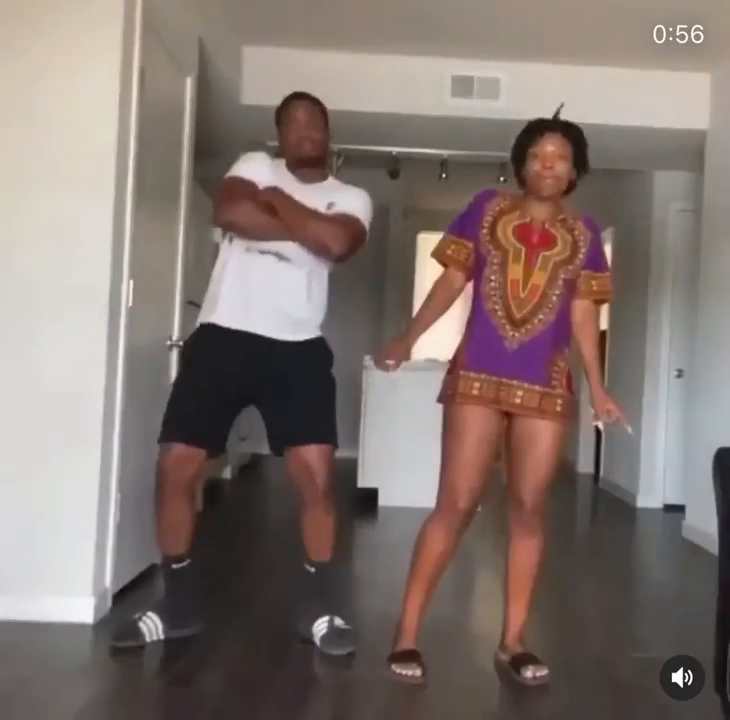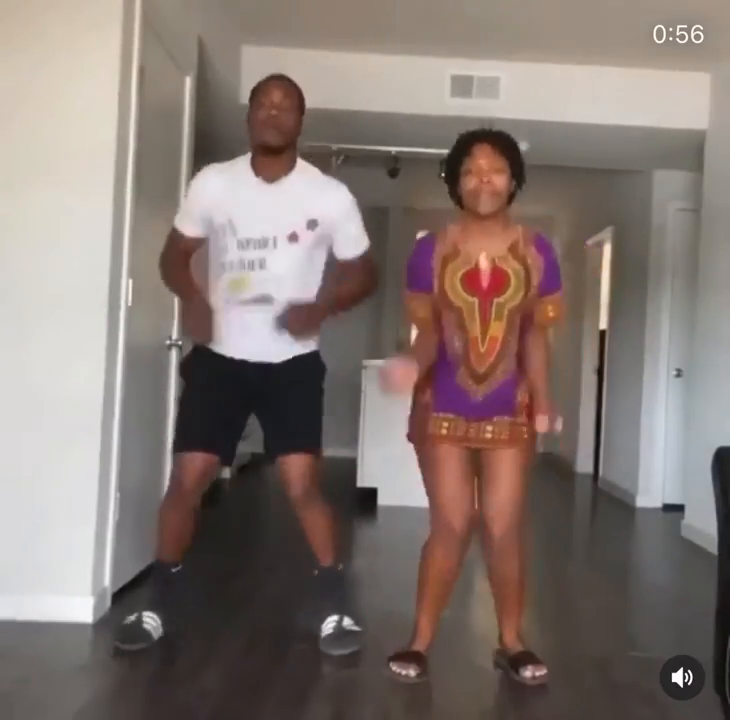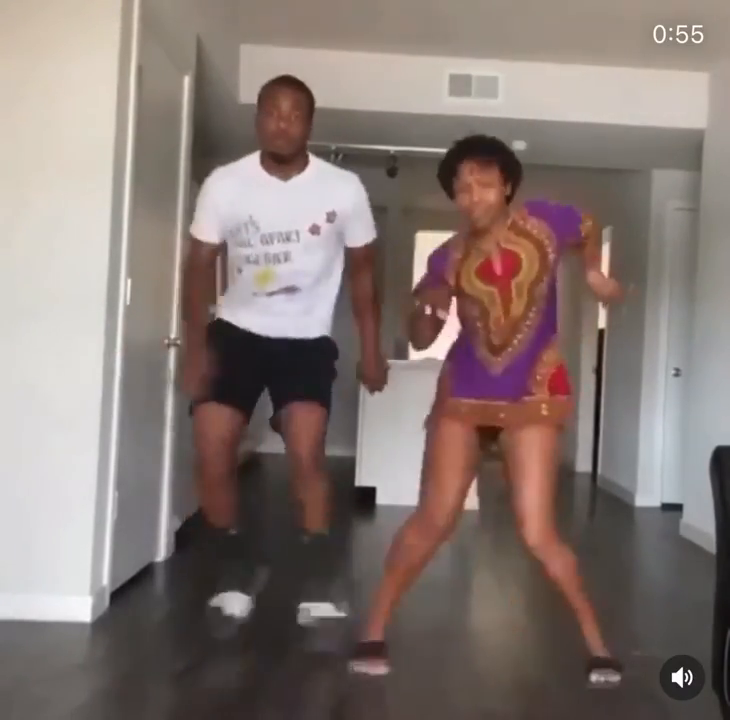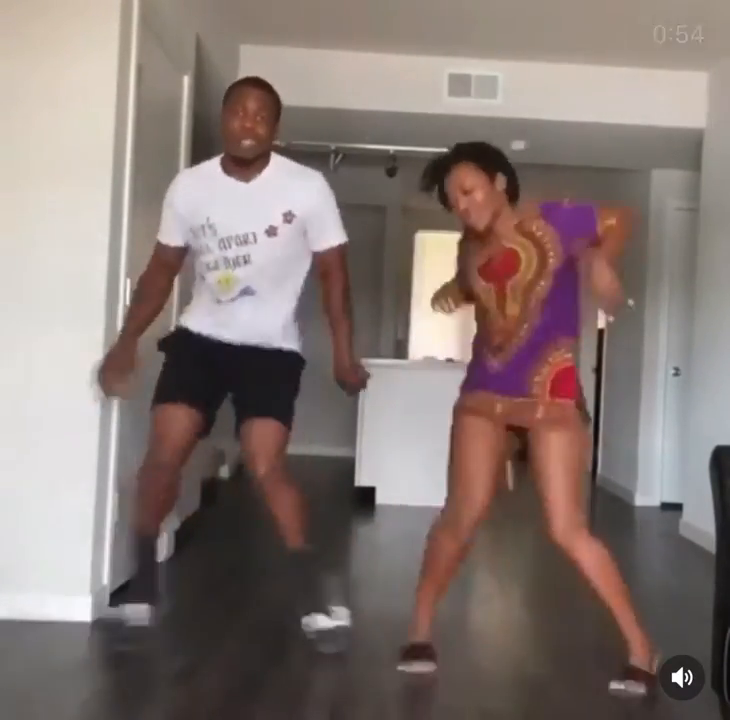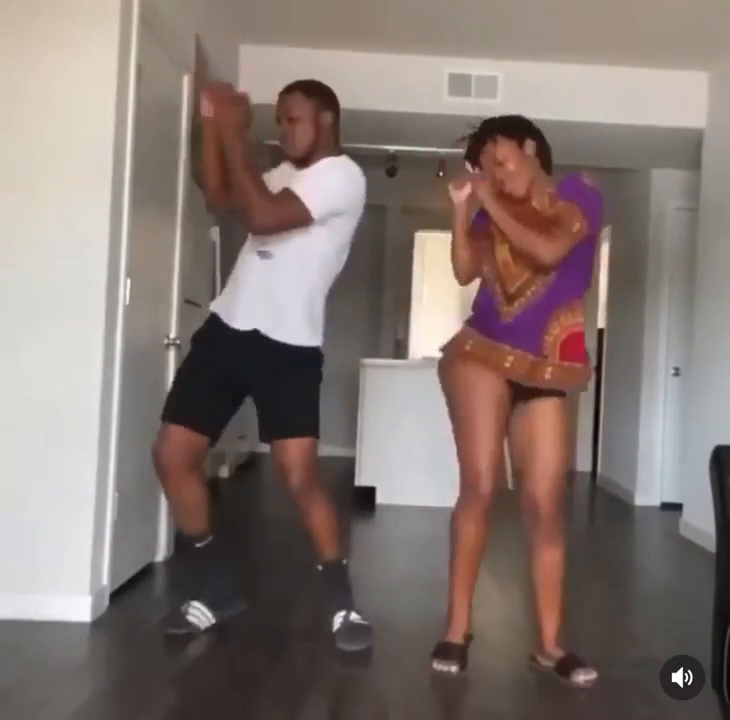
dt=1s
person 1, frame 1
left shoulder: (352, 198)
right shoulder: (255, 165)
left elbow: (338, 243)
right elbow: (229, 213)
left wrist: (278, 202)
right wrist: (303, 226)
left hip: (297, 348)
right hip: (222, 337)
left knee: (315, 477)
right knee: (175, 468)
left ankle: (320, 607)
right ankle: (177, 603)
person 1, frame 2
left shoulder: (330, 196)
right shoulder: (211, 183)
left elbow: (361, 274)
right elbow: (175, 255)
left wrist: (318, 308)
right wrist: (193, 300)
left hip: (291, 362)
right hip: (219, 356)
left knee: (302, 486)
right knee: (187, 483)
left ankle: (333, 607)
right ankle: (160, 601)
person 1, frame 3
left shoulder: (344, 189)
right shoulder: (223, 183)
left elbow: (362, 268)
right elbow: (198, 269)
left wrist: (372, 346)
right wrist: (195, 341)
left hip: (304, 340)
right hip: (235, 333)
left knee: (305, 451)
right knee: (212, 452)
left ankle: (316, 585)
right ankle: (231, 577)
person 1, frame 4
left shoulder: (306, 187)
right shoulder: (188, 185)
left elbow: (333, 269)
right elbow: (161, 268)
left wrist: (344, 349)
right wrist: (125, 342)
left hip: (270, 347)
right hip: (198, 338)
left knee: (265, 466)
right knee: (166, 449)
left ankle: (310, 592)
right ankle: (141, 585)
person 1, frame 5
left shoulder: (341, 175)
right shoulder: (288, 173)
left elbow: (260, 217)
right elbow: (220, 195)
left wrist: (234, 136)
right wrist: (214, 122)
left hip: (286, 346)
right hip: (227, 330)
left knee: (299, 477)
right knee: (172, 454)
left ankle: (343, 603)
right ankle: (217, 583)
person 2, frame 1
left shoulder: (583, 233)
right shoulder: (487, 209)
left elbow: (583, 312)
right elbow: (451, 281)
left wrist: (597, 386)
right wrist: (404, 340)
left hip: (545, 386)
right hip: (478, 377)
left knee: (528, 510)
right knee: (455, 505)
left ankle: (511, 641)
right ankle: (407, 633)
person 2, frame 2
left shoulder: (537, 253)
right shoulder: (431, 251)
left elbow: (537, 333)
right elbow: (426, 334)
left wrist: (544, 399)
right wrist: (411, 366)
left hip: (508, 411)
right hip: (443, 408)
left knee: (503, 535)
right knee: (451, 527)
left ankle: (511, 642)
right ankle: (420, 641)
person 2, frame 3
left shoulder: (540, 220)
right shoulder: (447, 257)
left elbow: (589, 225)
right elbow: (420, 338)
left wrist: (594, 270)
right wrist: (423, 310)
left hip: (531, 394)
right hip: (464, 393)
left knee: (537, 534)
right knee: (433, 520)
left ankle: (594, 640)
right ankle: (374, 630)
person 2, frame 4
left shoulder: (553, 221)
right shoulder: (471, 250)
left elbow: (618, 222)
left wrist: (602, 261)
right wrist: (454, 293)
left hip: (549, 390)
right hip: (486, 391)
left knee: (566, 529)
right knee: (460, 515)
left ankle: (641, 652)
right ankle: (420, 633)
person 2, frame 5
left shoulder: (578, 193)
right shoulder: (492, 210)
left elbow: (548, 252)
right elbow: (464, 272)
left wrist: (494, 209)
right wrist: (462, 208)
left hip: (553, 359)
right hip: (484, 351)
left knee: (544, 509)
right knee: (477, 490)
left ankle: (550, 646)
right ankle: (456, 631)
